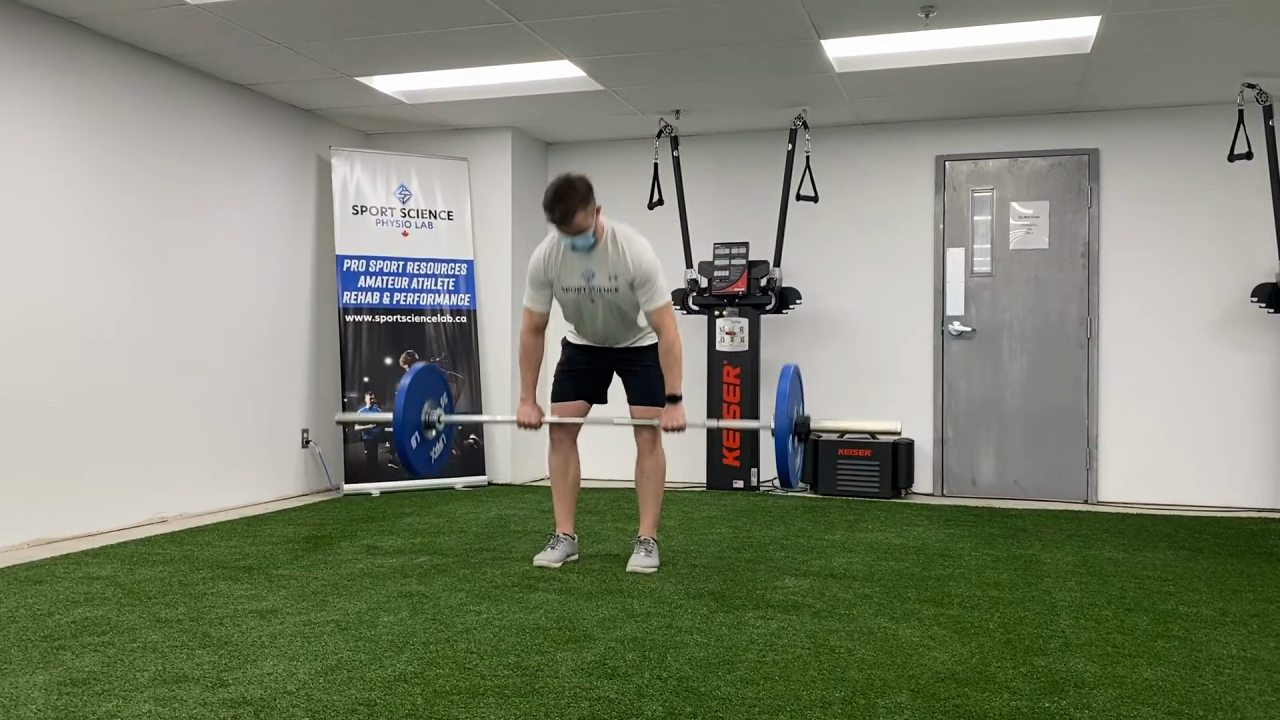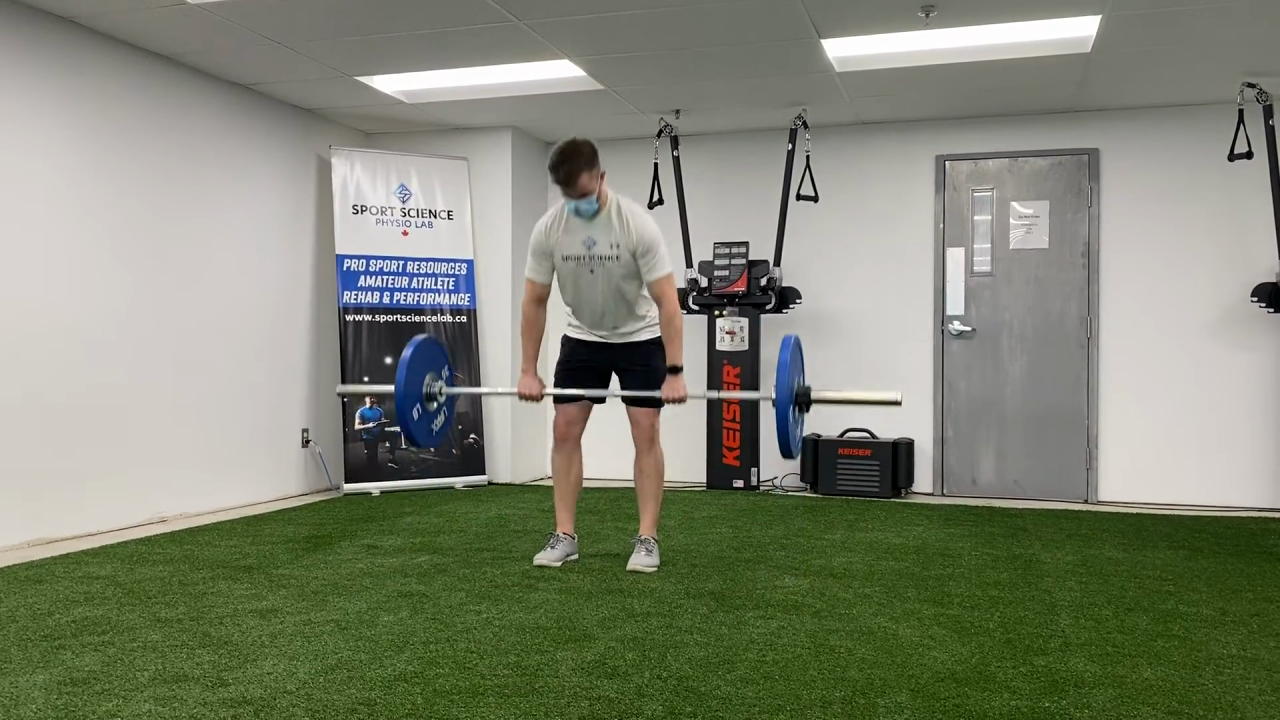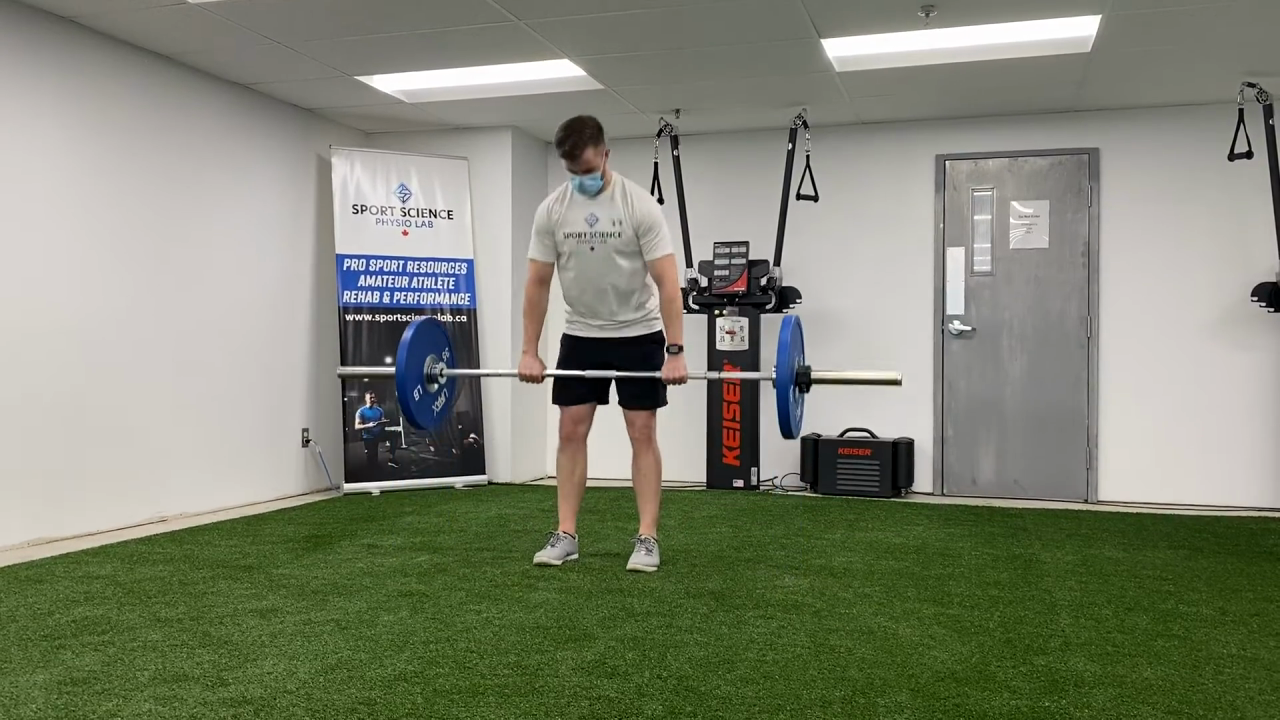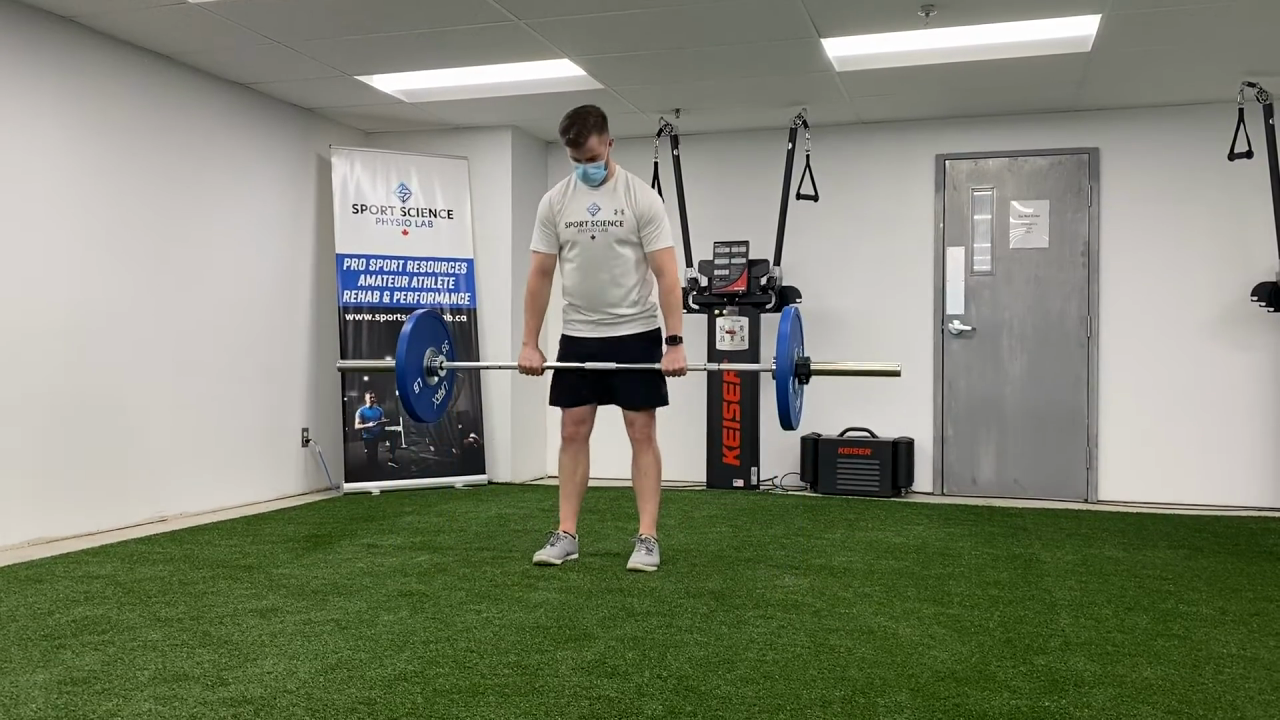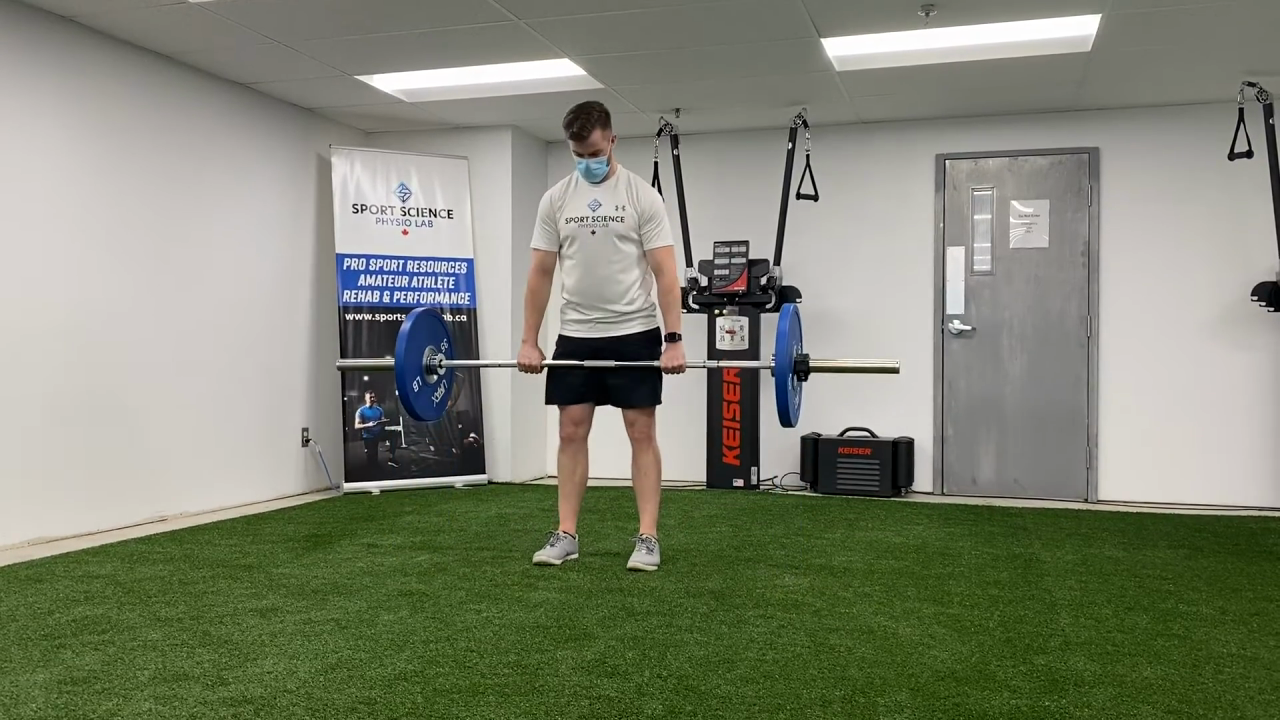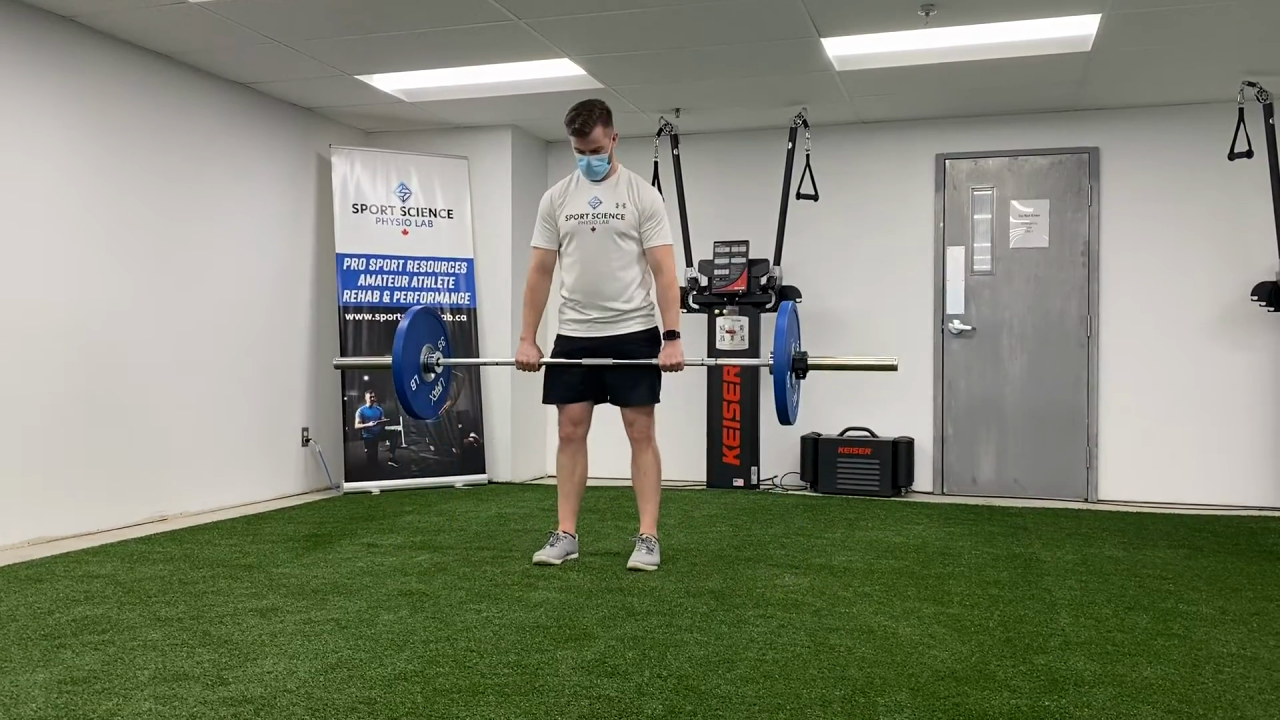
dt=0.1s
person 1, frame 1
left shoulder: (634, 251)
right shoulder: (545, 258)
left elbow: (666, 331)
right elbow: (533, 330)
left wrist: (673, 401)
right wrist: (527, 398)
left hip: (638, 343)
right hip: (583, 344)
left knee: (646, 432)
right knee: (561, 431)
left ankle: (647, 539)
right ankle: (564, 536)
person 1, frame 2
left shoulder: (636, 223)
right shoulder: (547, 229)
left elbow: (666, 301)
right elbow: (534, 301)
left wrist: (675, 371)
right wrist: (528, 369)
left hip: (639, 338)
right hip: (583, 339)
left knee: (646, 433)
right knee: (565, 431)
left ankle: (647, 539)
right ankle: (565, 536)
person 1, frame 3
left shoulder: (639, 205)
right shoulder: (551, 210)
left elbow: (666, 282)
right elbow: (538, 283)
left wrist: (675, 352)
right wrist: (529, 351)
left hip: (638, 335)
right hip: (581, 335)
left knee: (642, 434)
right knee: (570, 433)
left ankle: (647, 538)
right ankle: (566, 535)
person 1, frame 4
left shoulder: (641, 197)
right shoulder: (554, 202)
left elbow: (666, 274)
right elbow: (540, 275)
left wrist: (674, 343)
right wrist: (529, 343)
left hip: (637, 334)
right hip: (579, 336)
left knee: (641, 434)
right knee: (572, 434)
left ankle: (647, 537)
right ankle: (566, 534)
person 1, frame 5
left shoulder: (642, 195)
right shoulder: (556, 199)
left elbow: (665, 271)
right elbow: (540, 273)
left wrist: (673, 340)
right wrist: (529, 340)
left hip: (634, 335)
right hip: (575, 336)
left knee: (641, 434)
right knee: (571, 433)
left ankle: (647, 537)
right ankle: (566, 535)
person 1, frame 6
left shoulder: (642, 194)
right shoulder: (556, 197)
left elbow: (663, 270)
right elbow: (540, 271)
left wrist: (672, 337)
right wrist: (527, 338)
left hip: (633, 334)
right hip: (574, 336)
left knee: (640, 434)
right knee: (570, 433)
left ankle: (648, 537)
right ankle: (566, 534)
